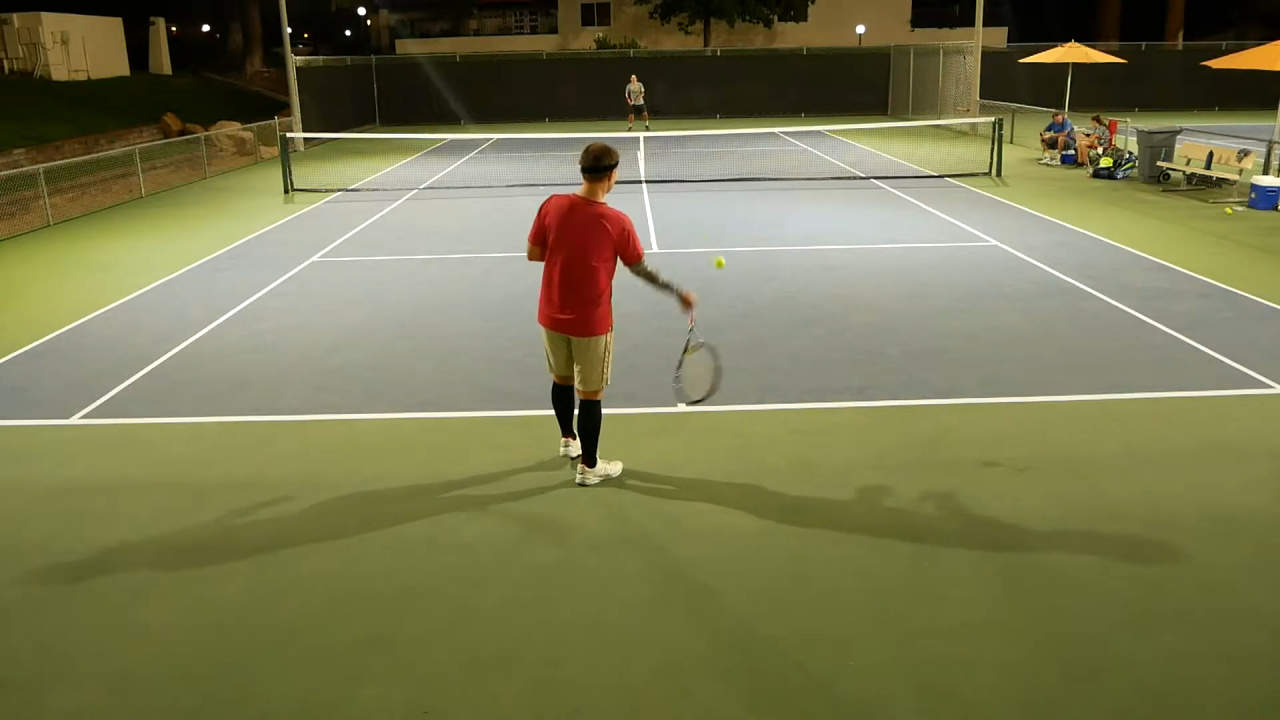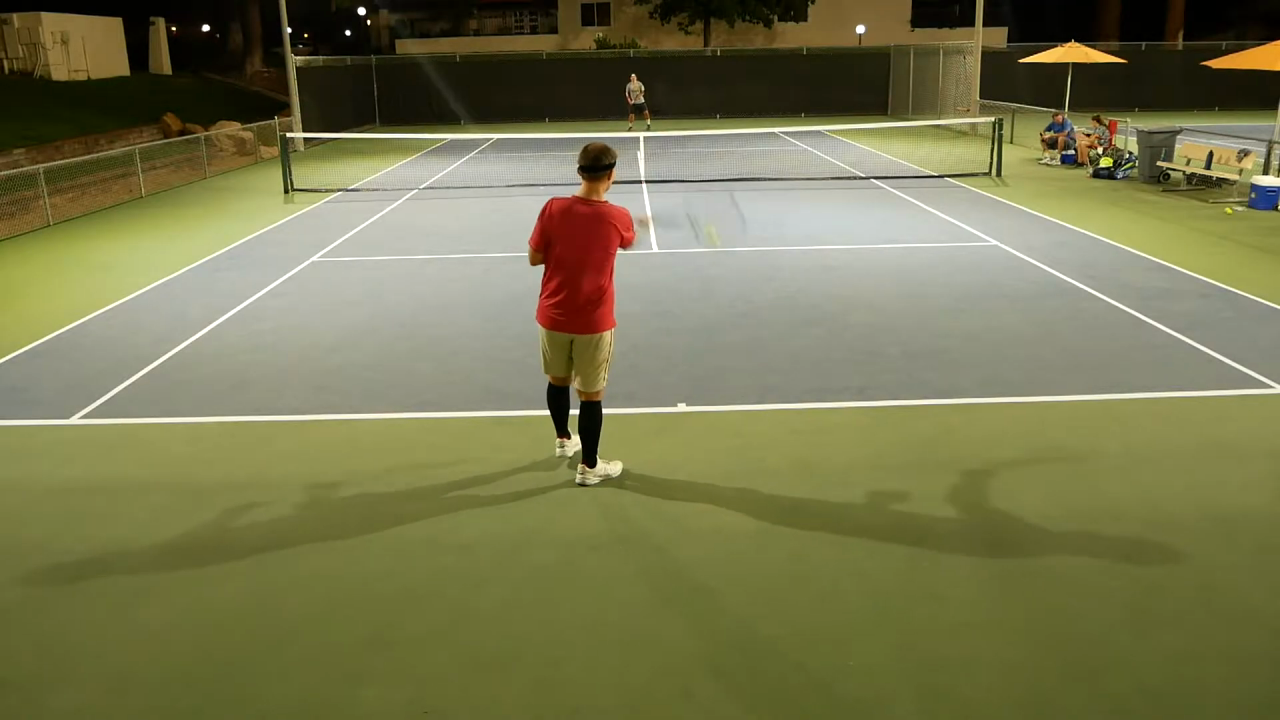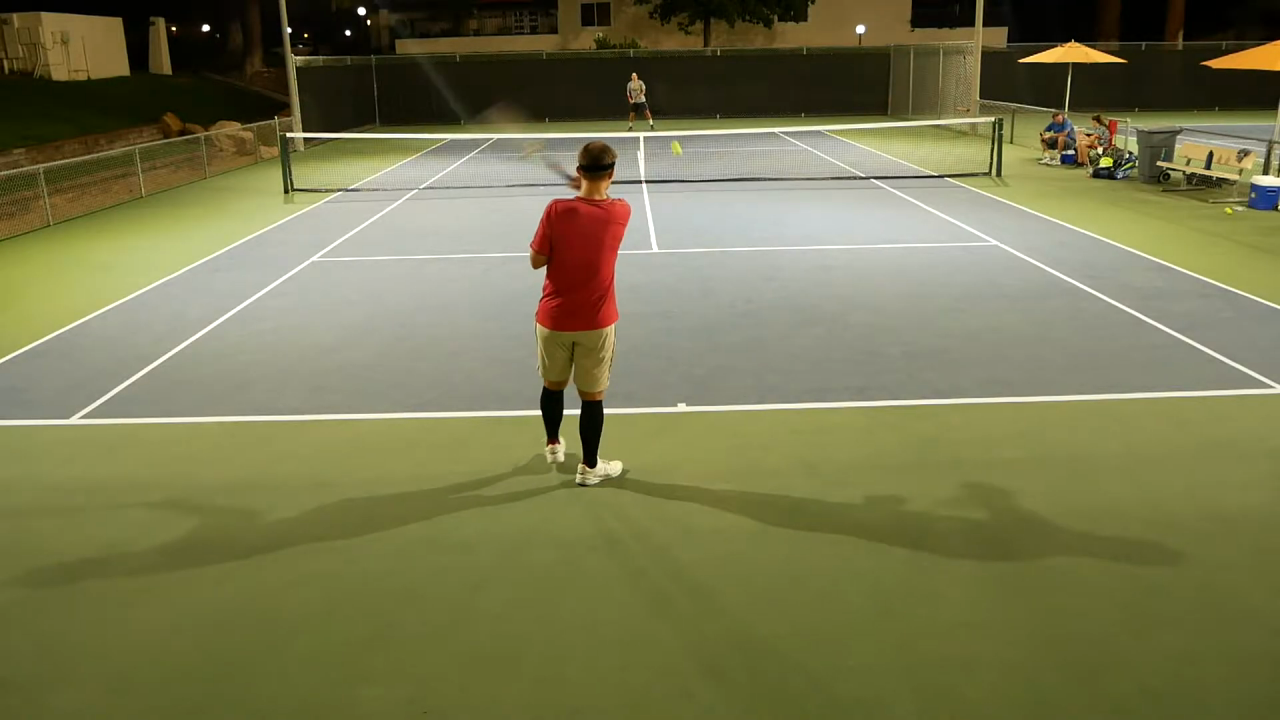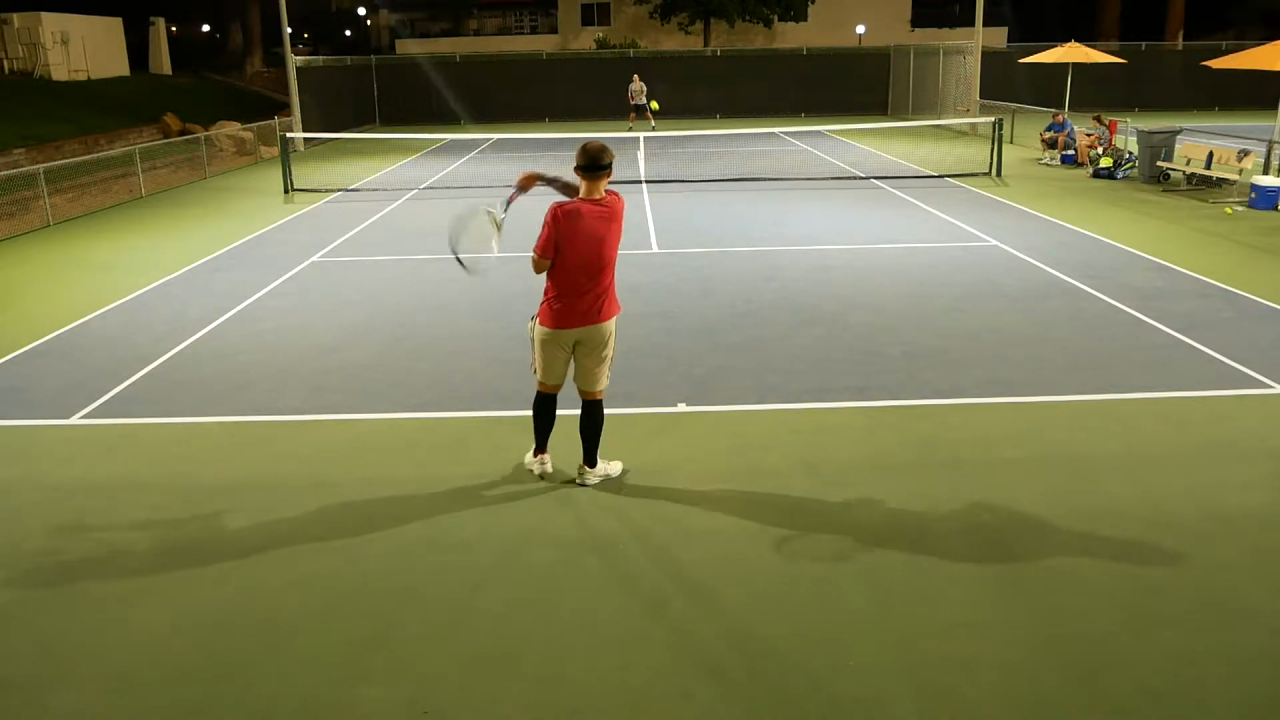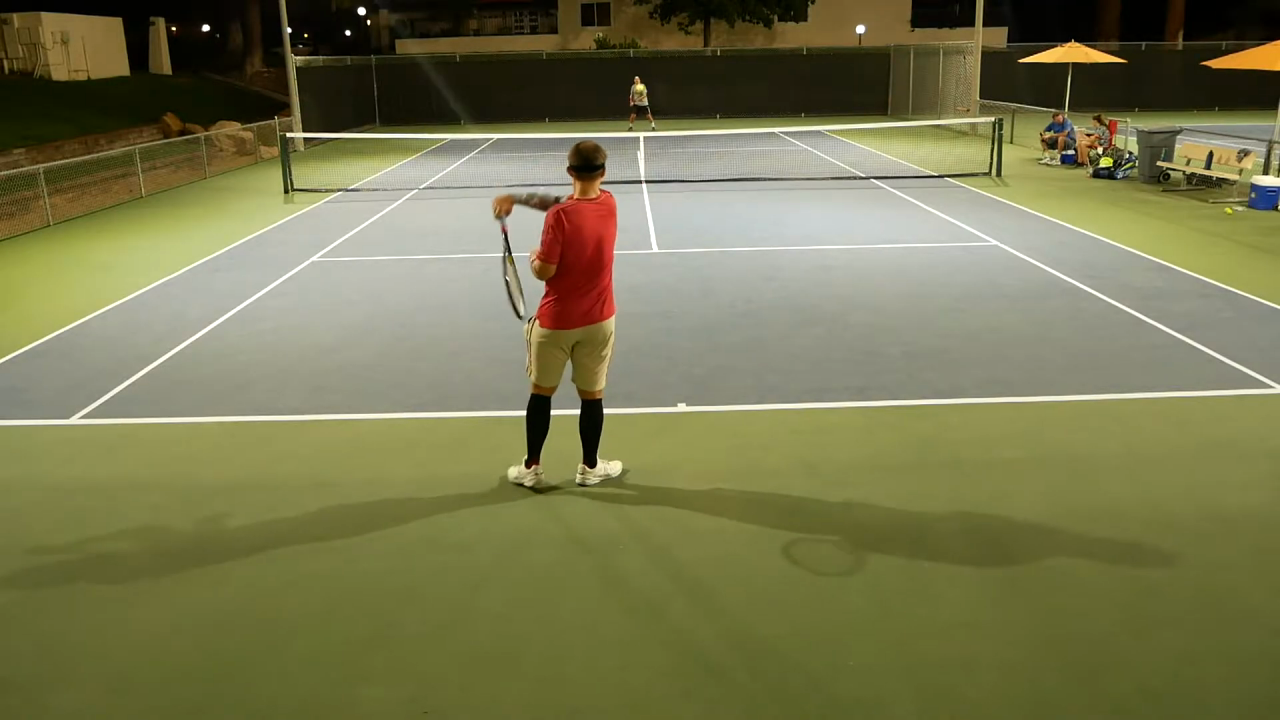
dt=0.1s
person 1, frame 1
left shoulder: (552, 205)
right shoulder: (617, 222)
left elbow: (534, 253)
right elbow: (641, 269)
right wrist: (678, 293)
left hip: (551, 316)
right hip: (593, 322)
left knee: (562, 379)
right knee: (590, 393)
left ankle: (569, 440)
right ankle: (589, 466)
person 1, frame 2
left shoulder: (554, 208)
right shoulder: (619, 218)
left elbow: (534, 258)
right wrist: (635, 228)
left hip: (552, 316)
right hip: (594, 322)
left knee: (557, 381)
right knee: (592, 395)
left ankle: (563, 440)
right ankle: (589, 467)
person 1, frame 3
left shoulder: (556, 210)
right shoulder: (620, 212)
left elbow: (537, 261)
right wrist: (591, 186)
left hip: (554, 318)
right hip: (597, 321)
left knee: (552, 384)
right knee: (592, 395)
left ankle: (553, 444)
right ankle: (590, 467)
person 1, frame 4
left shoulder: (559, 213)
right shoulder: (616, 206)
left elbow: (539, 266)
right wrist: (542, 177)
left hip: (556, 318)
right hip: (598, 319)
left knee: (546, 389)
right knee: (593, 395)
left ankle: (541, 456)
right ankle: (590, 467)
person 1, frame 5
left shoulder: (561, 215)
right shoulder: (609, 203)
left elbow: (544, 272)
left wrist: (536, 263)
right wrist: (517, 198)
left hip: (557, 320)
right hip: (598, 319)
left knee: (541, 392)
right knee: (592, 395)
left ankle: (532, 466)
right ankle: (589, 467)
